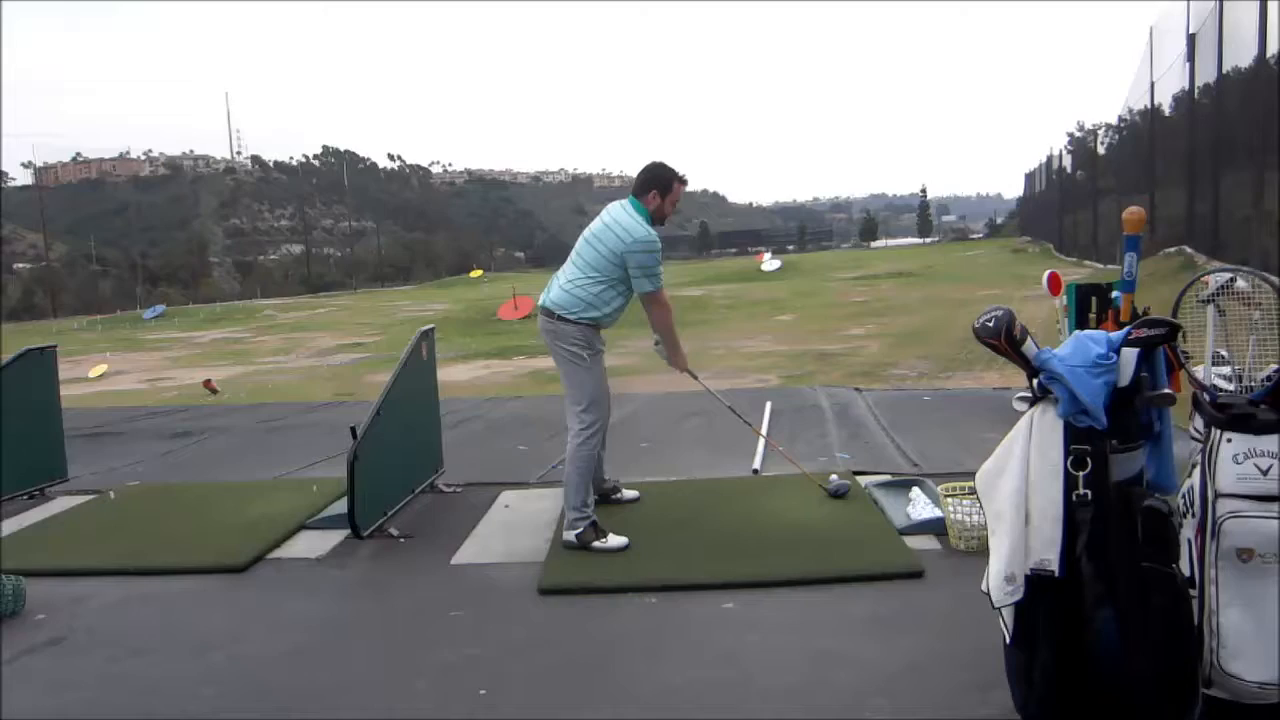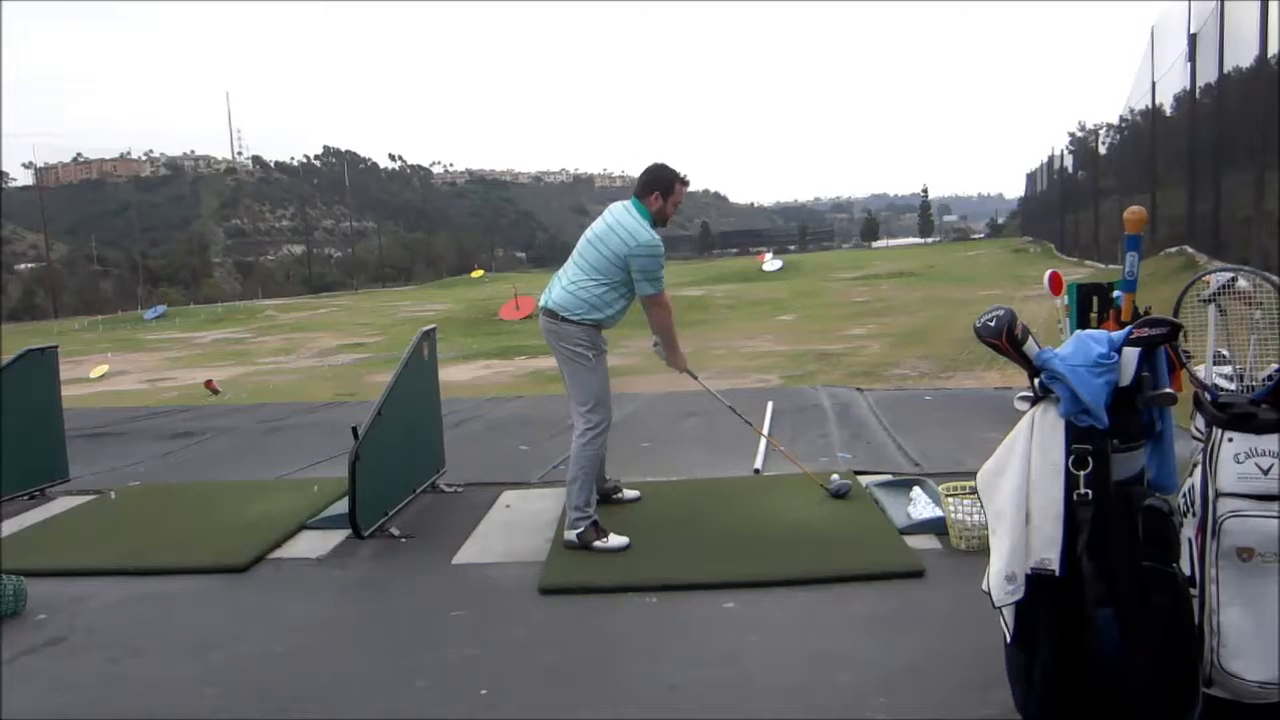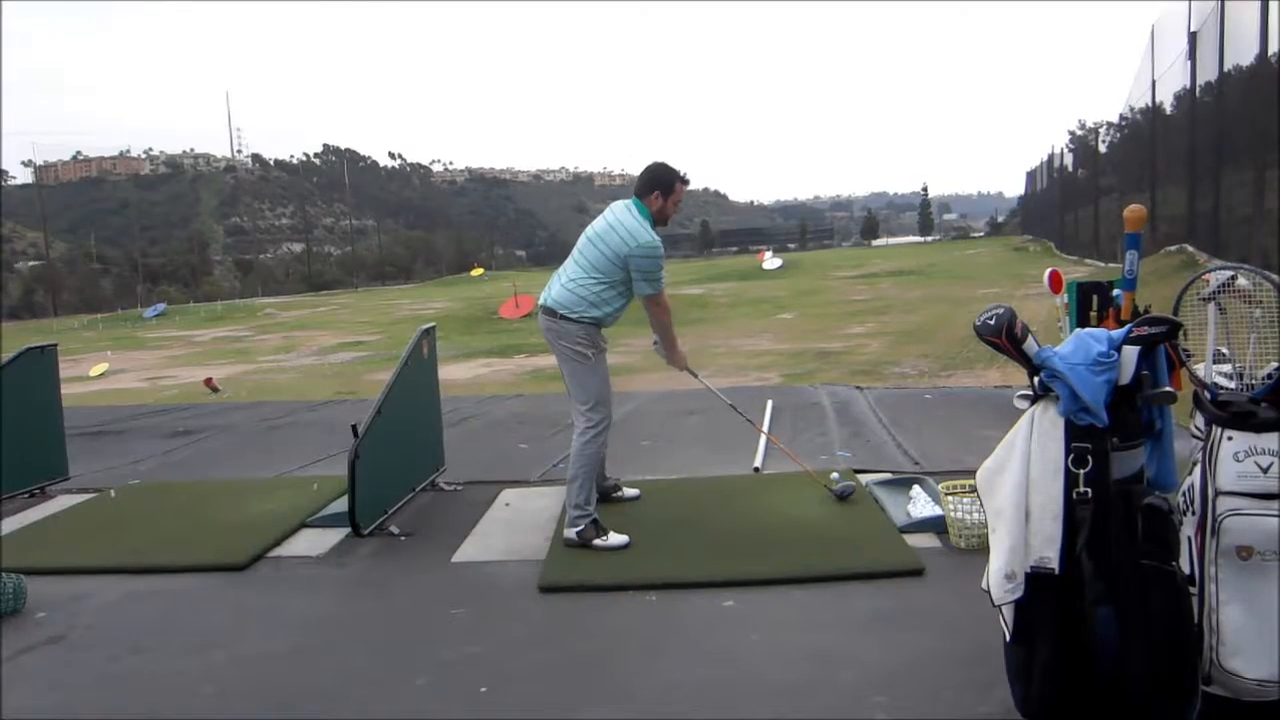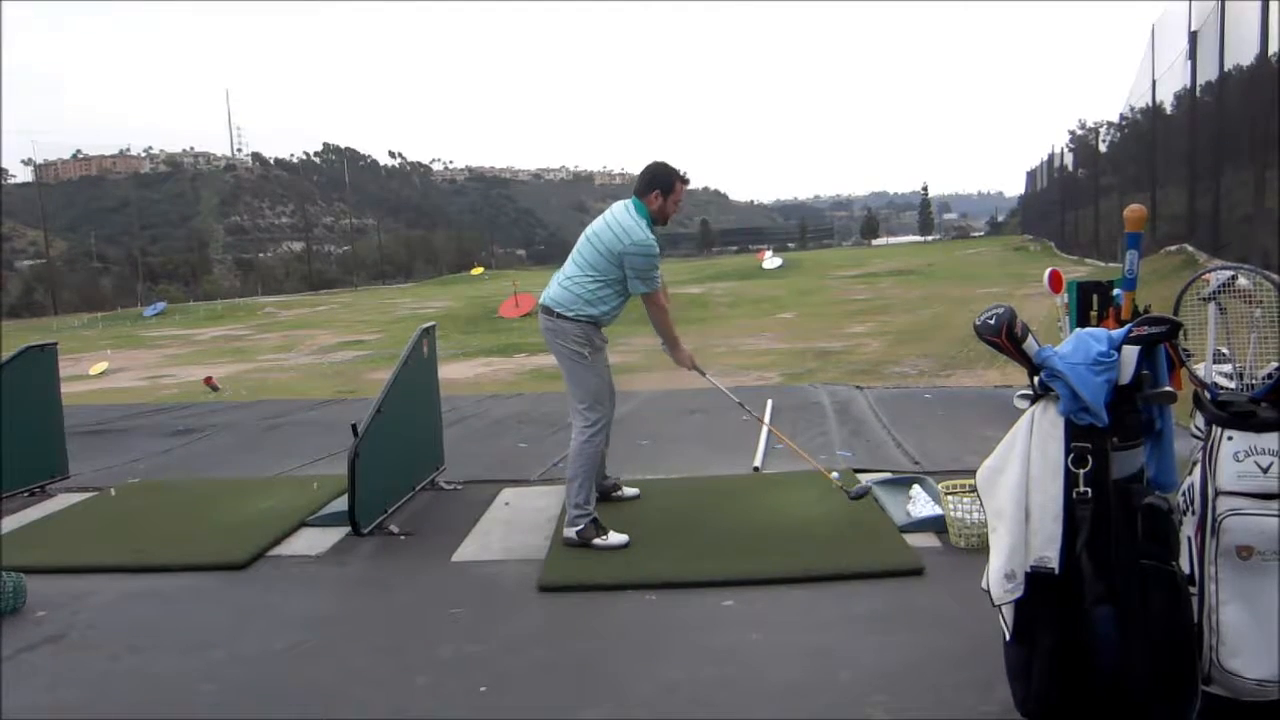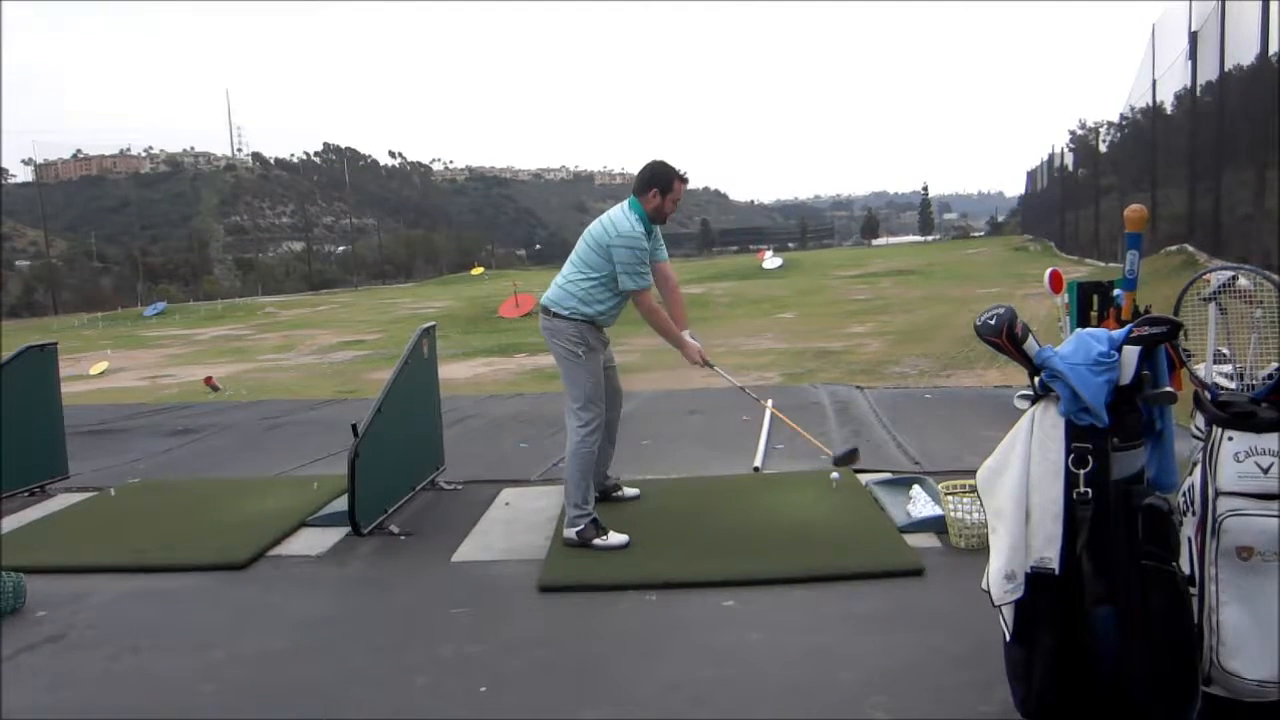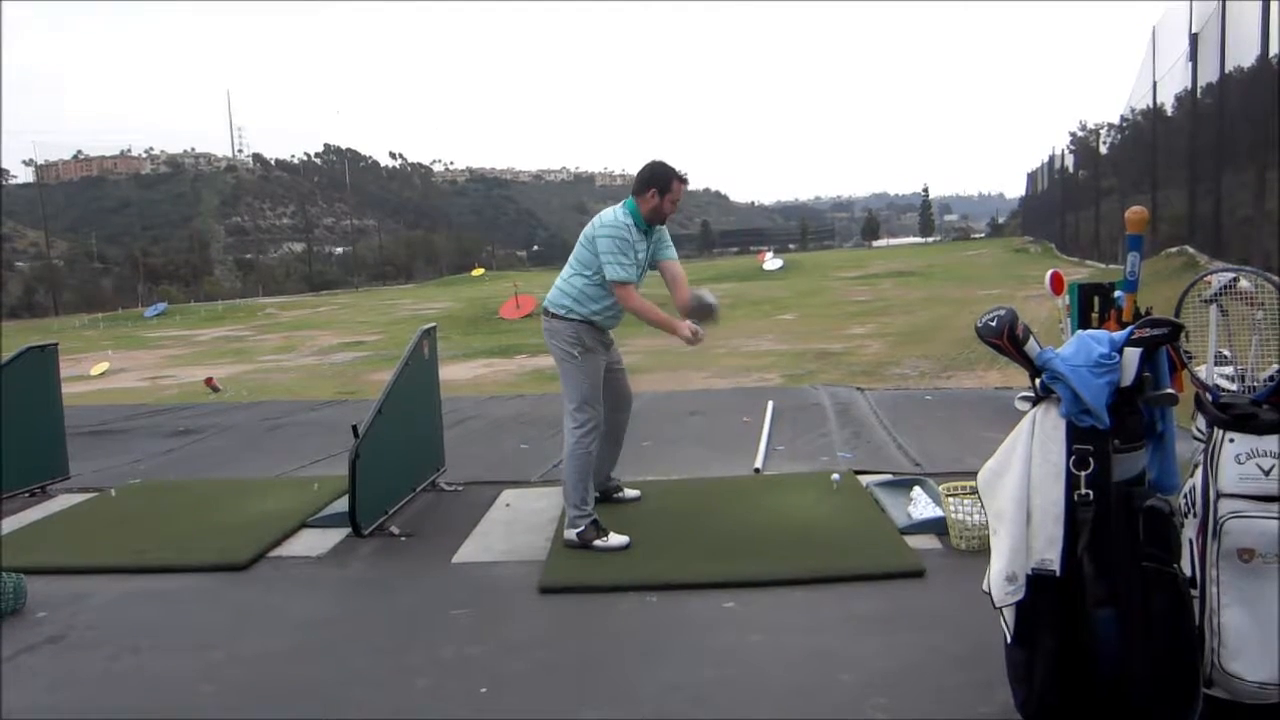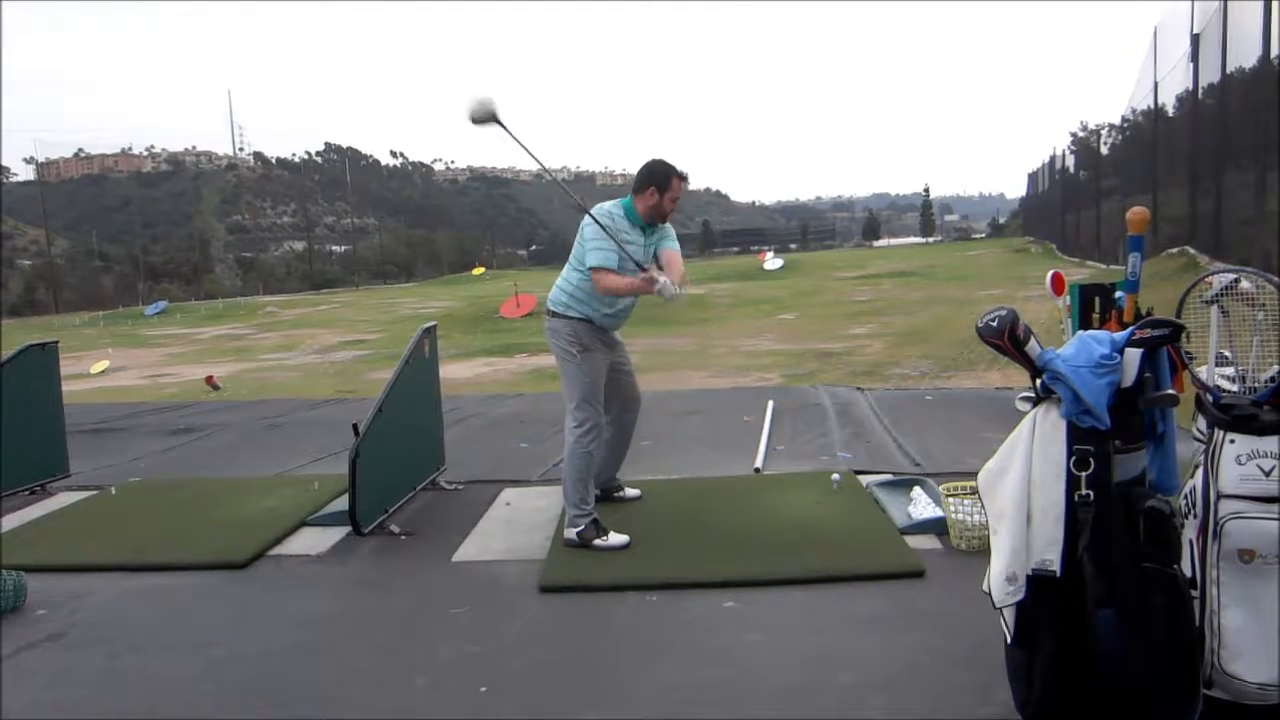
dt=0.4s
person 1, frame 1
left shoulder: (619, 211)
right shoulder: (642, 237)
left elbow: (649, 296)
right elbow: (656, 303)
left wrist: (661, 337)
right wrist: (675, 351)
left hip: (565, 316)
right hip: (571, 325)
left knee: (598, 407)
right knee: (586, 420)
left ankle: (596, 485)
right ankle: (578, 525)
person 1, frame 2
left shoulder: (620, 211)
right shoulder: (645, 241)
right elbow: (658, 305)
left wrist: (659, 337)
right wrist: (673, 352)
left hip: (560, 315)
right hip: (574, 326)
left knee: (596, 410)
right knee: (592, 420)
left ankle: (598, 485)
right ankle: (579, 525)
person 1, frame 3
left shoulder: (621, 210)
right shoulder: (645, 242)
right elbow: (657, 304)
left wrist: (661, 338)
right wrist: (673, 350)
left hip: (562, 313)
right hip: (574, 324)
left knee: (597, 407)
right knee: (593, 419)
left ankle: (598, 483)
right ankle: (579, 522)
person 1, frame 4
left shoulder: (626, 212)
right shoulder: (637, 238)
left elbow: (657, 281)
right elbow: (654, 304)
left wrist: (671, 336)
right wrist: (676, 349)
left hip: (571, 317)
right hip: (571, 324)
left knee: (603, 403)
right knee: (590, 418)
left ankle: (597, 483)
right ankle: (579, 522)
person 1, frame 5
left shoulder: (644, 224)
right shoulder: (627, 233)
left elbow: (667, 280)
right elbow: (645, 303)
left wrist: (686, 332)
right wrist: (683, 345)
left hip: (586, 323)
right hip: (570, 324)
left knee: (609, 403)
right knee: (587, 419)
left ankle: (598, 482)
right ankle: (579, 522)
person 1, frame 6
left shoulder: (655, 230)
right shoulder: (613, 226)
left elbow: (675, 276)
right elbow: (627, 298)
left wrist: (690, 318)
right wrist: (676, 328)
left hip: (595, 327)
right hip: (571, 326)
left knee: (618, 404)
right knee: (586, 420)
left ankle: (600, 483)
right ankle: (579, 524)
person 1, frame 7
left shoulder: (661, 230)
right shoulder: (604, 218)
left elbow: (675, 263)
right elbow: (603, 285)
left wrist: (669, 283)
right wrist: (641, 284)
left hip: (603, 329)
right hip: (573, 326)
left knee: (626, 403)
right knee: (586, 420)
left ankle: (603, 483)
right ankle: (579, 523)
